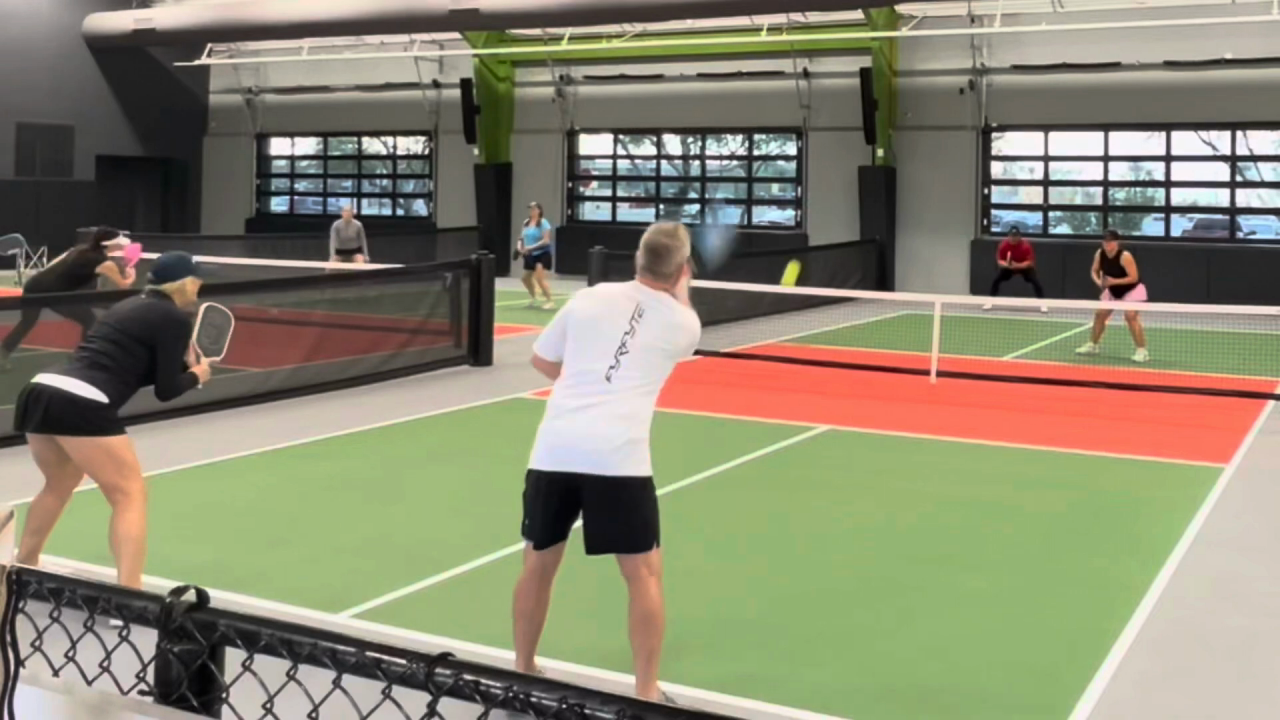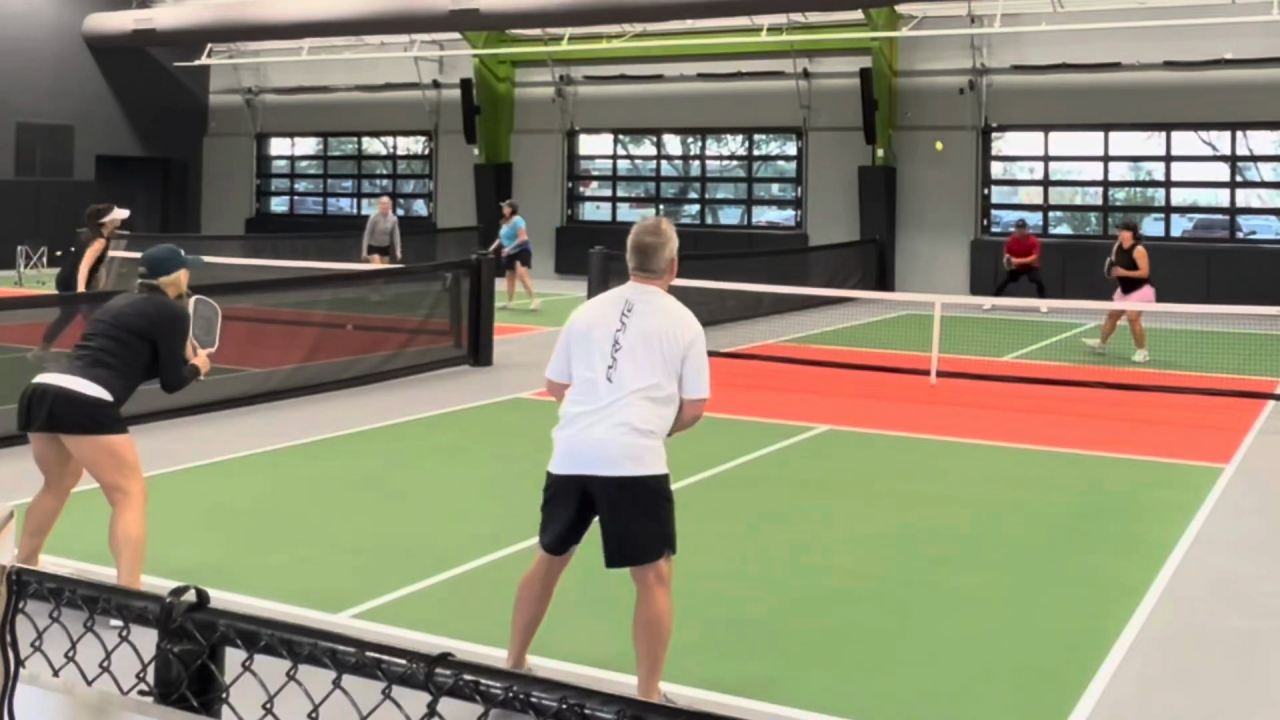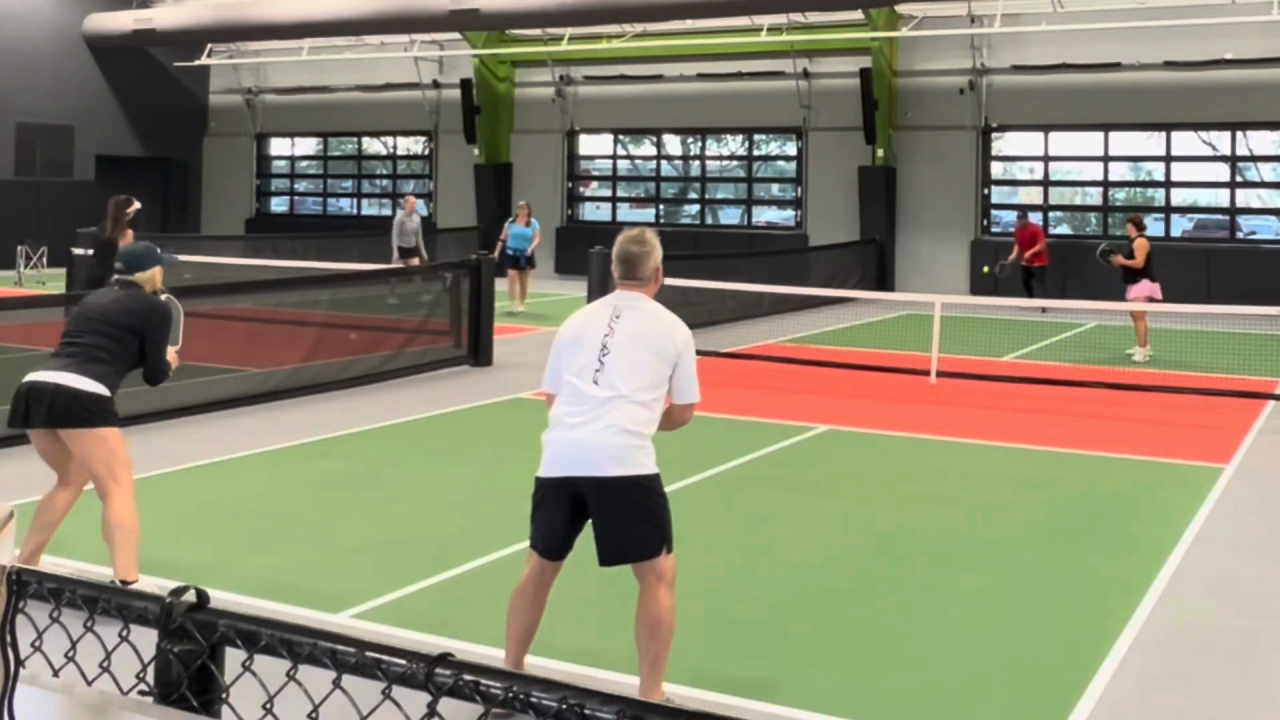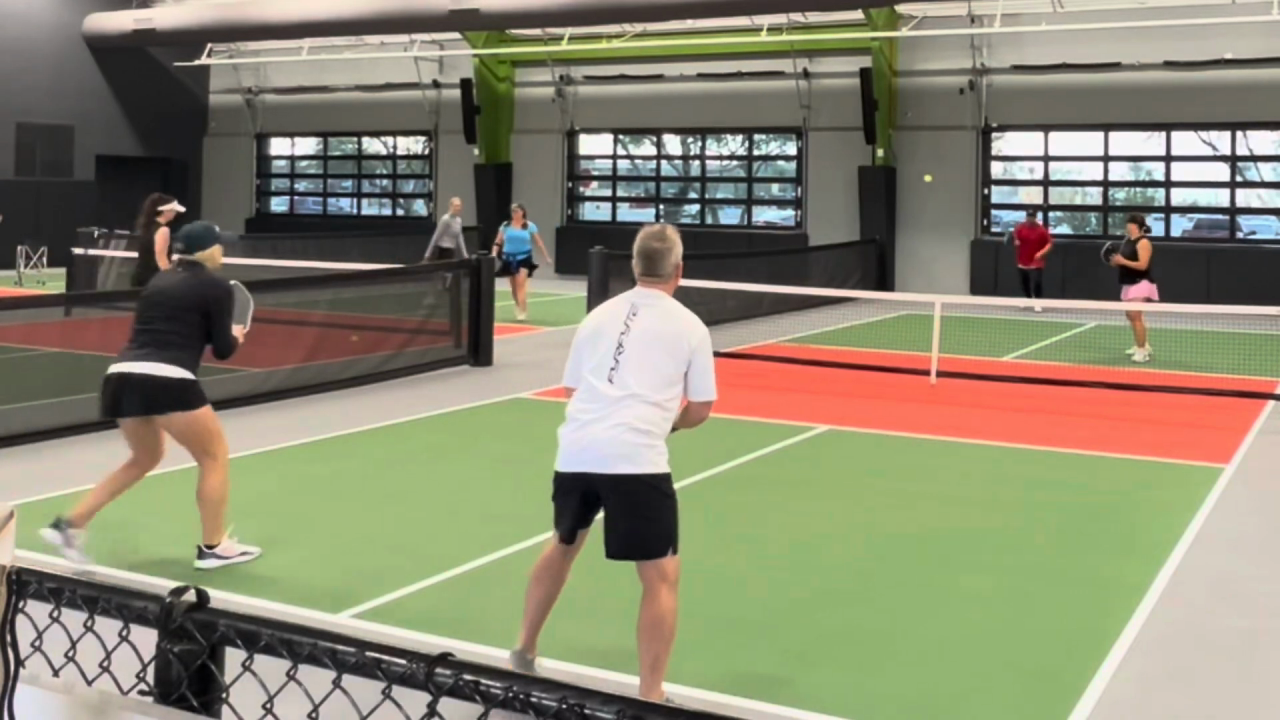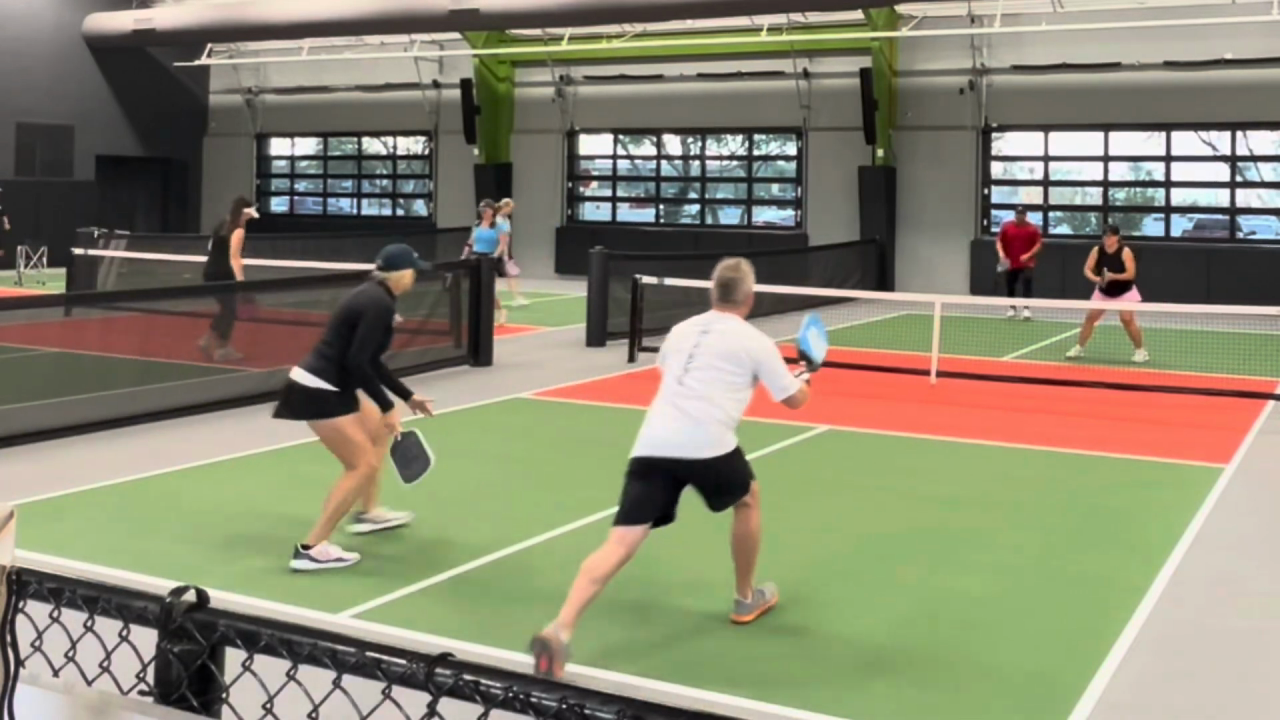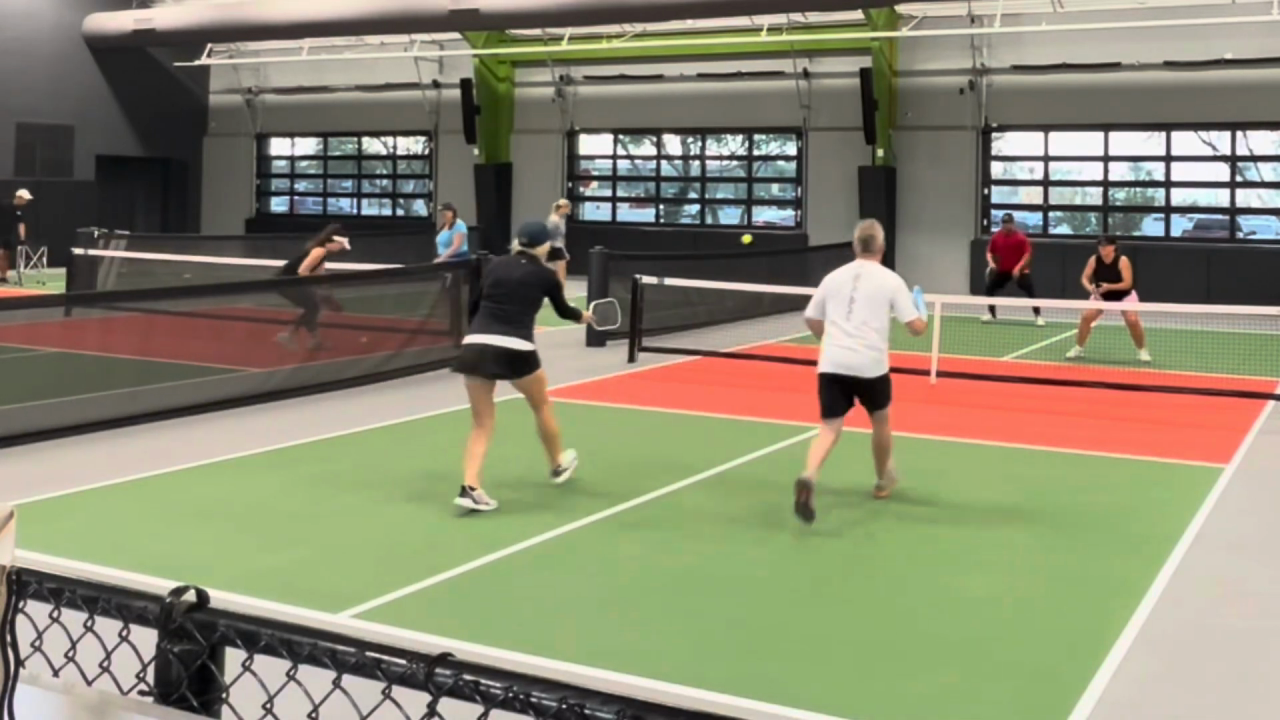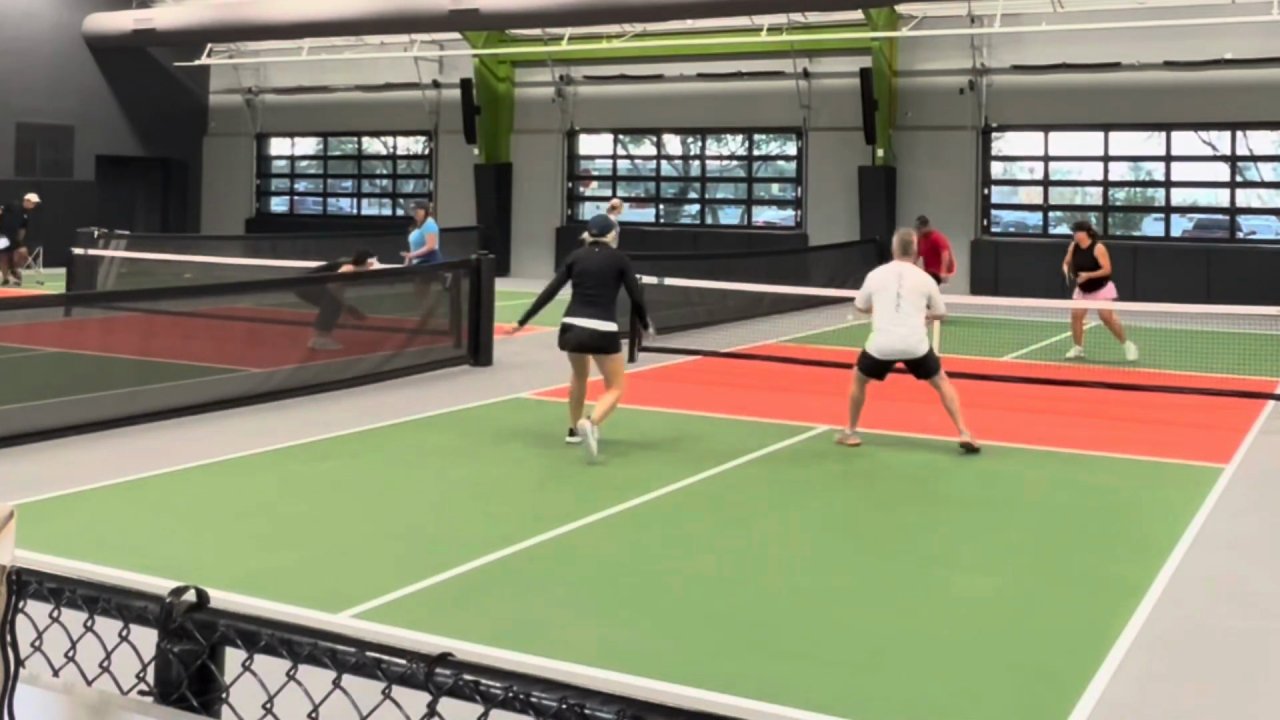
dt=0.7s
person 1, frame 1
left shoulder: (587, 298)
right shoulder: (680, 324)
left elbow: (543, 361)
right wrist: (678, 294)
left hip: (554, 451)
right hip: (618, 458)
left knee: (540, 562)
right knee: (644, 573)
left ankle: (523, 674)
right ankle: (647, 696)
person 1, frame 2
left shoulder: (588, 312)
right shoulder: (683, 322)
left elbow: (556, 386)
right elbow: (693, 409)
left hip: (571, 455)
right hip: (635, 462)
left knee: (549, 560)
right knee: (654, 579)
left ankle: (512, 668)
right ankle: (647, 698)
person 1, frame 3
left shoulder: (577, 320)
right shoulder: (673, 329)
right elbow: (682, 413)
left hip: (560, 459)
right hip: (624, 463)
left knee: (540, 566)
right knee: (658, 576)
right ankle: (651, 699)
person 1, frame 4
left shoulder: (598, 316)
right shoulder: (690, 326)
right elbow: (700, 410)
left hip: (575, 454)
right hip: (636, 460)
left knee: (563, 545)
right knee: (661, 577)
left ankle: (521, 656)
right ankle: (649, 701)
person 1, frame 5
left shoulder: (681, 330)
right shoulder: (755, 342)
right elbow: (794, 399)
right wrist: (802, 374)
left hip: (651, 445)
right hip: (707, 447)
left knee: (619, 544)
right knee: (747, 503)
left ankle: (556, 633)
right ankle: (746, 599)
person 1, frame 6
left shoulder: (833, 277)
right shoulder: (891, 280)
left elbow: (811, 319)
right elbow: (917, 327)
right wrist: (920, 318)
left hip: (832, 363)
right hip: (870, 364)
left knee: (830, 429)
right knee: (880, 419)
left ankle: (809, 478)
right ankle: (882, 480)
person 1, frame 7
left shoulder: (876, 275)
right shoulder: (925, 280)
left elbow: (860, 306)
right elbow: (939, 314)
left hip: (881, 345)
right hip: (915, 345)
left knee: (859, 378)
right knee: (942, 383)
left ankle: (851, 432)
right ankle: (963, 433)
person 2, frame 1
left shoulder: (131, 305)
right shoulder: (175, 319)
right elbow: (165, 391)
left wrist: (184, 364)
right wrist: (196, 375)
left hip: (39, 392)
right hip: (81, 405)
left knee: (61, 483)
right knee: (130, 494)
person 2, frame 2
left shoulder: (122, 302)
right shoulder: (172, 312)
right elbow: (171, 382)
left wrist: (180, 357)
right wrist: (196, 366)
left hip: (40, 392)
right hip: (85, 403)
left knee: (59, 484)
right knee: (129, 494)
person 2, frame 3
left shoulder: (95, 297)
right shoulder: (155, 309)
right elbow: (154, 376)
left wrist: (152, 355)
right wrist: (169, 362)
left hip: (34, 389)
right hip: (81, 396)
left knee: (74, 477)
right knee: (118, 488)
left ankle: (23, 569)
right ankle: (126, 584)
person 2, frame 4
left shoulder: (159, 280)
right shoulder: (215, 287)
right elbow: (222, 350)
left wrist: (220, 335)
right wrist: (234, 337)
left hip: (122, 376)
right hip: (167, 382)
left knee: (146, 458)
right knee: (215, 456)
left ankle: (71, 524)
right ankle: (214, 547)
person 2, frame 5
left shoulder: (372, 296)
right shoulder: (379, 306)
left elbow: (369, 362)
right elbow: (359, 363)
left wrist: (407, 396)
right wrist: (388, 407)
left hip: (328, 385)
right hip: (321, 391)
left knee: (382, 432)
right knee: (364, 466)
left ankle: (367, 513)
right ankle: (311, 549)
person 2, frame 6
left shoulder: (496, 265)
right shoulder: (546, 276)
left elbow: (474, 308)
right elbow: (563, 310)
right wrist: (582, 316)
left hip: (475, 346)
right hip: (514, 350)
left knee: (482, 422)
right knee: (542, 405)
left ankle: (470, 489)
right ankle: (558, 465)
person 2, frame 7
left shoulder: (575, 257)
right shoulder: (619, 260)
left elbow: (549, 292)
right elbow: (637, 299)
left wrist: (523, 321)
right wrist: (646, 325)
left hip: (572, 325)
right hip: (602, 330)
left knee: (579, 378)
right knee: (615, 388)
left ankle: (575, 429)
right ankle: (589, 423)
